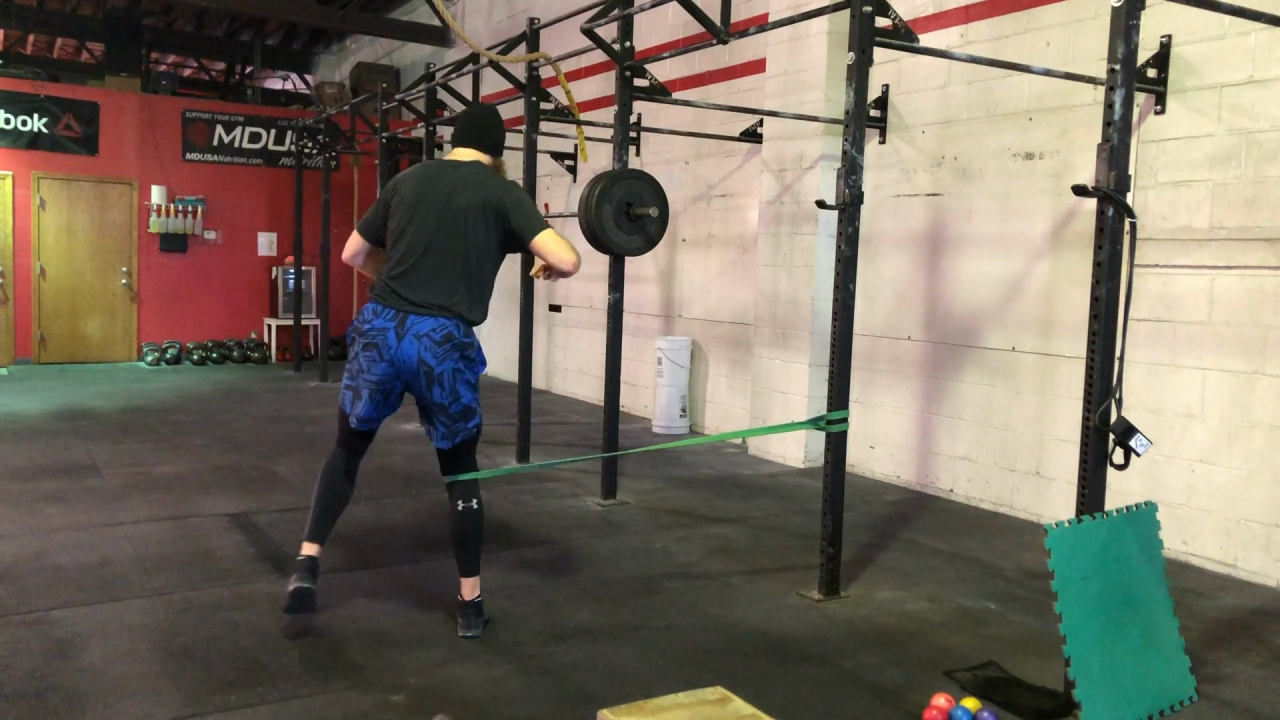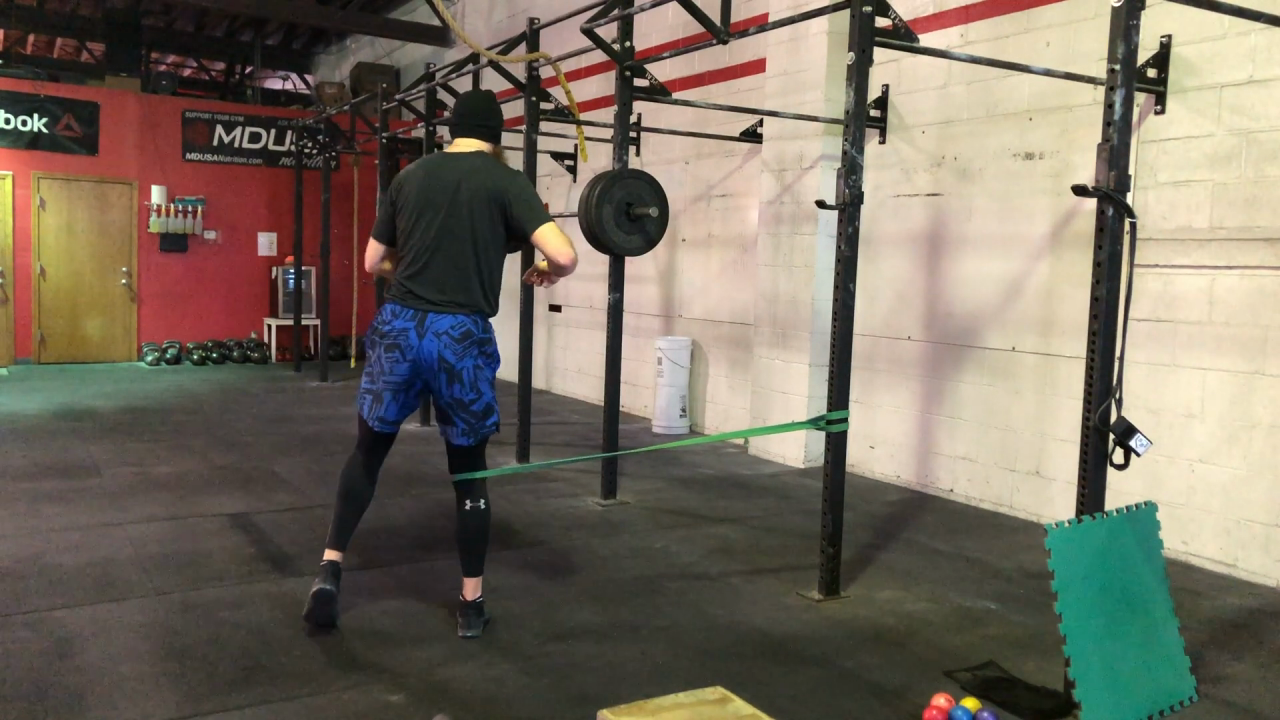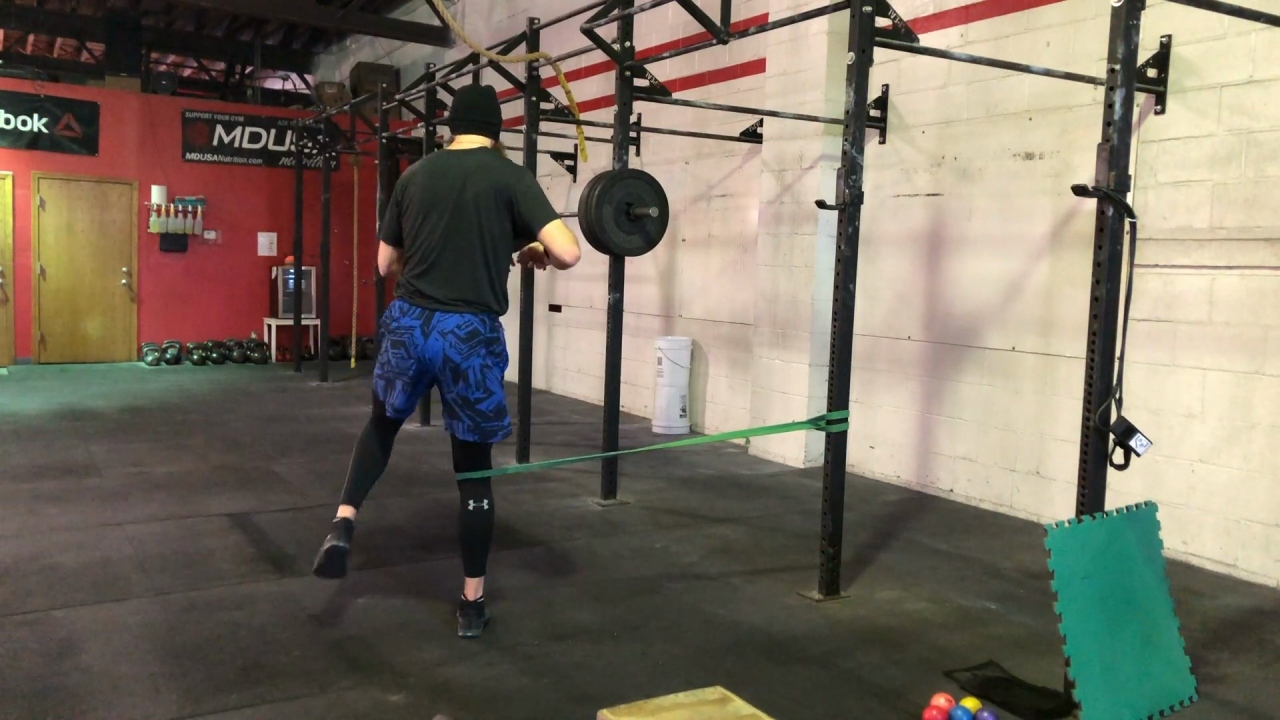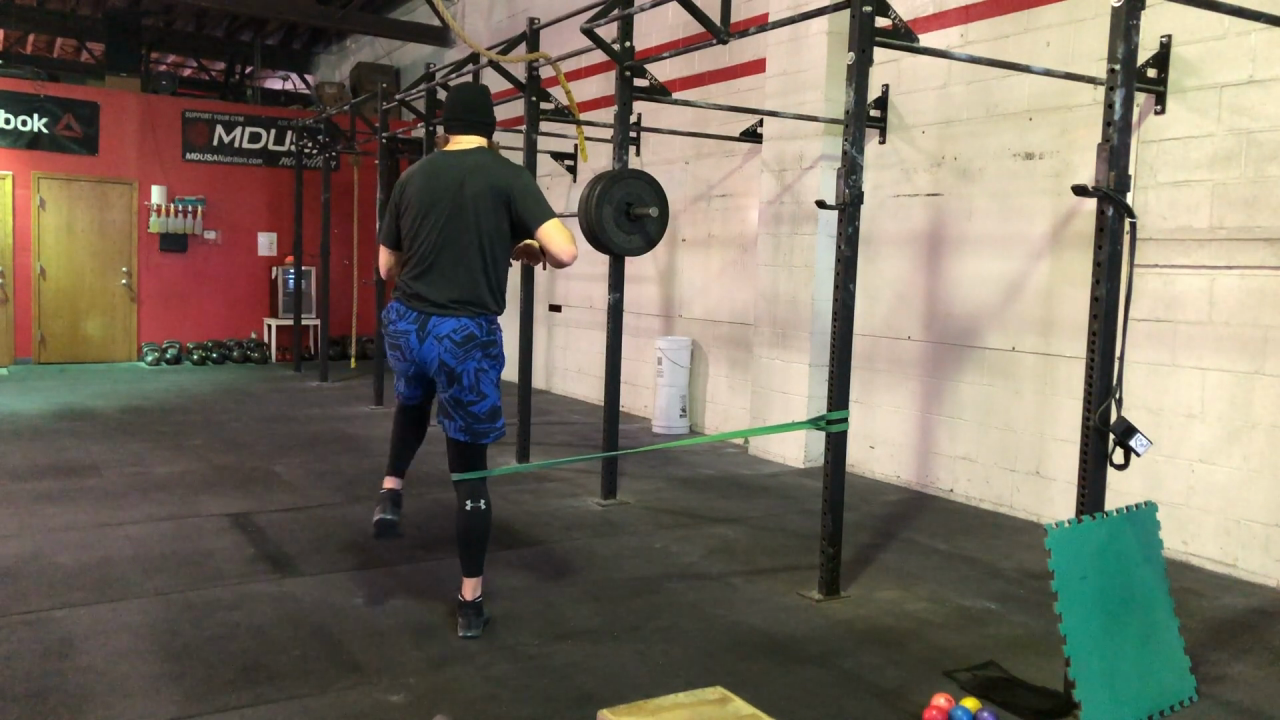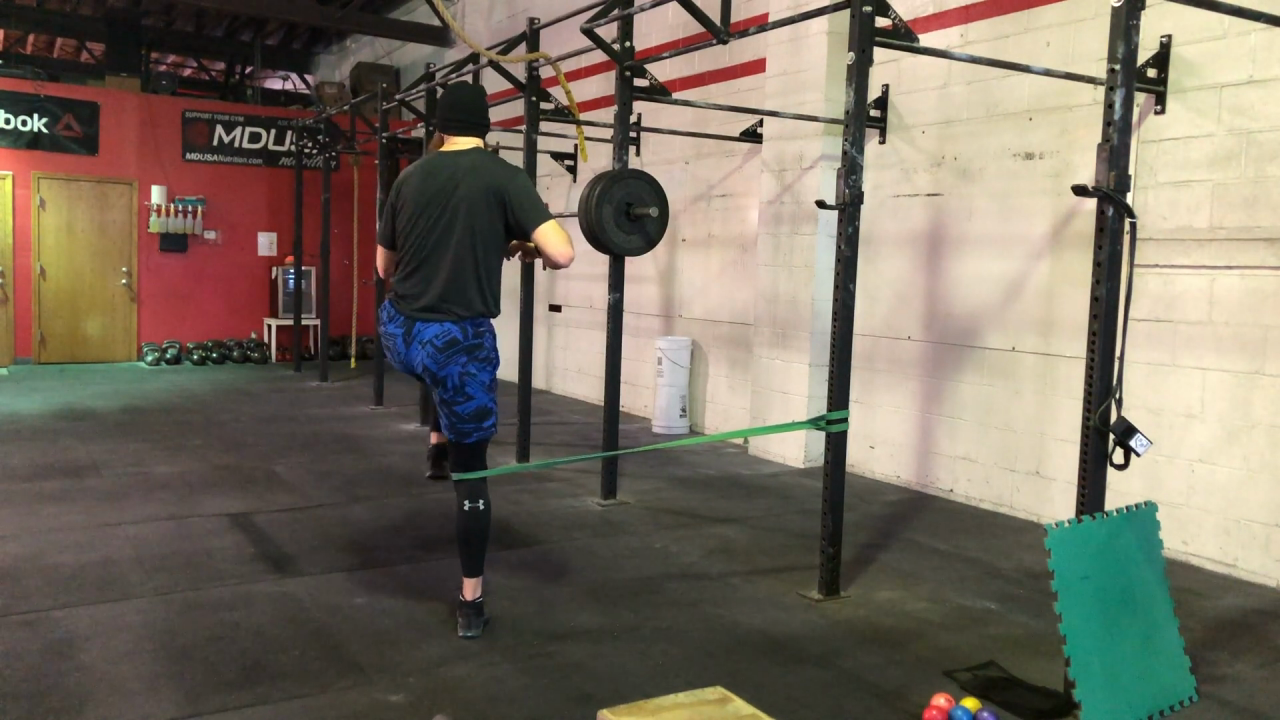
dt=0.3s
person 1, frame 1
left shoulder: (406, 179)
right shoulder: (501, 192)
left elbow: (352, 255)
right elbow: (566, 260)
right wrist: (551, 269)
left hip: (377, 327)
right hip: (444, 342)
left knee: (348, 449)
right knee: (460, 471)
left ankle: (307, 568)
right ankle: (470, 605)
person 1, frame 2
left shoulder: (410, 176)
right shoulder: (505, 181)
left elbow: (372, 261)
right elbow: (563, 254)
right wrist: (548, 274)
left hip: (397, 326)
right hip: (462, 337)
left knee: (369, 451)
right knee: (468, 471)
left ankle: (329, 572)
right ankle: (471, 605)
person 1, frame 3
left shoulder: (414, 176)
right shoulder: (510, 177)
left elbow: (386, 265)
right elbow: (568, 253)
right wrist: (536, 255)
left hip: (407, 323)
right hip: (470, 334)
left knee: (383, 422)
right knee: (473, 470)
left ankle: (342, 527)
right ankle: (471, 604)
person 1, frame 4
left shoulder: (413, 176)
right shoulder: (507, 177)
left elbow: (387, 267)
right elbow: (565, 252)
right wrist: (529, 251)
left hip: (405, 324)
right hip: (467, 336)
left knee: (412, 401)
right knee: (470, 469)
left ankle: (390, 496)
right ankle: (471, 603)
person 1, frame 5
left shoulder: (410, 177)
right shoulder: (504, 177)
left elbow: (384, 265)
right elbow: (561, 254)
right wrist: (525, 248)
left hip: (398, 330)
right hip: (457, 339)
right knee: (471, 471)
left ankle: (439, 444)
right ankle: (471, 603)
